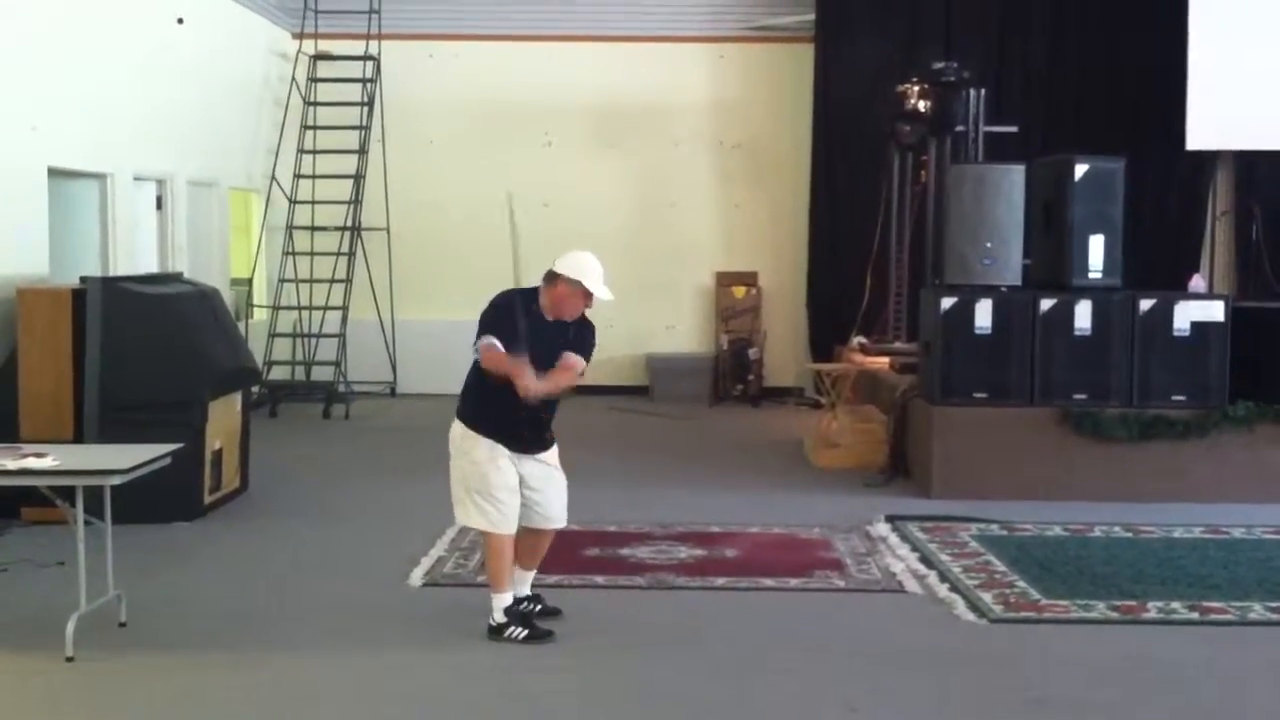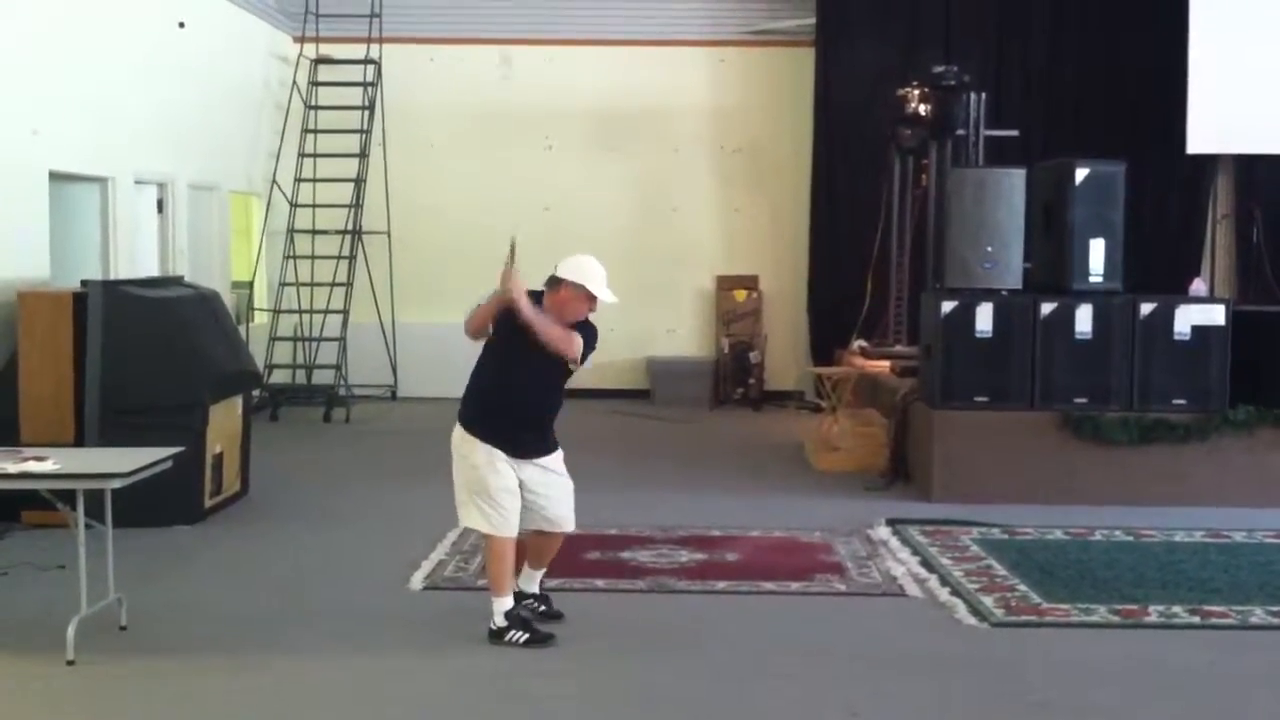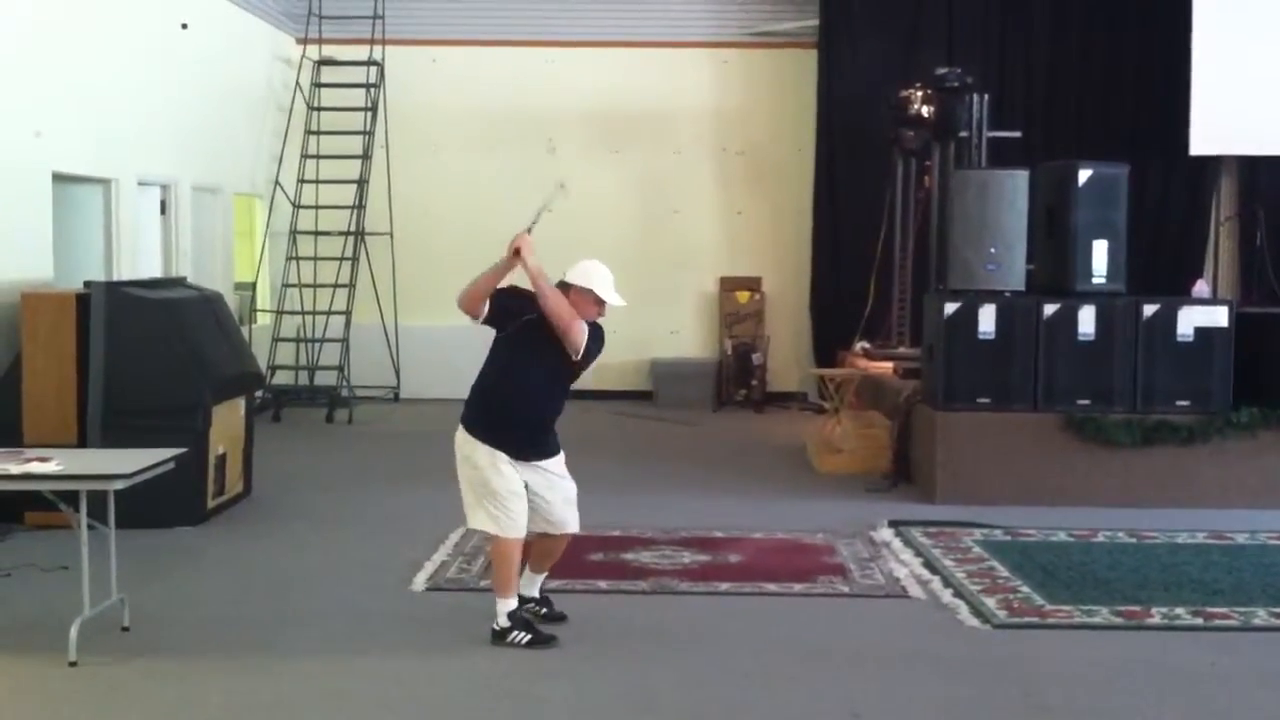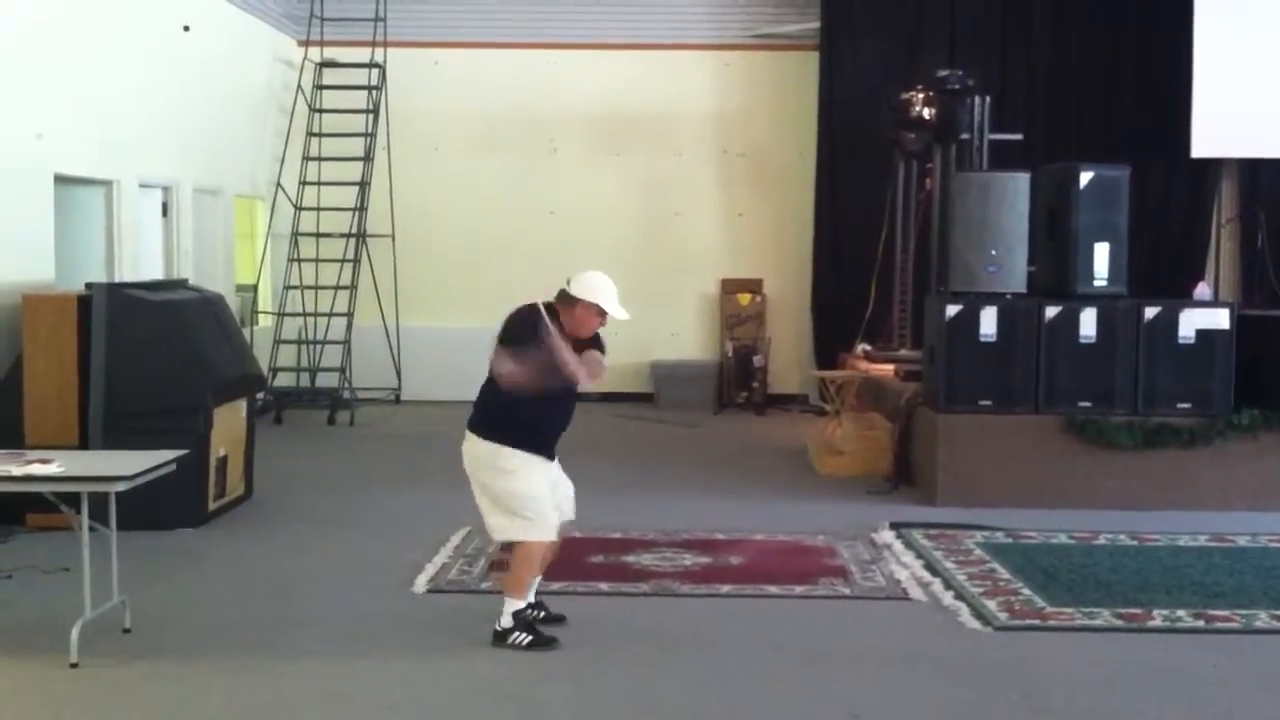
dt=0.2s
person 1, frame 1
left shoulder: (581, 330)
right shoulder: (507, 306)
left elbow: (571, 371)
right elbow: (487, 356)
left wrist: (537, 385)
right wrist: (516, 371)
left hip: (537, 442)
right hip: (484, 435)
left knee: (547, 520)
right knee: (501, 524)
left ankle: (520, 594)
right ankle: (501, 615)
person 1, frame 2
left shoulder: (583, 334)
right shoulder: (509, 308)
left elbow: (565, 346)
right elbow: (474, 328)
left wrist: (526, 309)
right wrist: (503, 297)
left hip: (539, 447)
right hip: (483, 439)
left knee: (557, 522)
right knee: (502, 528)
left ankle: (527, 591)
right ankle: (503, 619)
person 1, frame 3
left shoulder: (591, 335)
right shoulder: (517, 305)
left elbow: (566, 328)
right elbow: (467, 302)
left wrist: (533, 268)
right wrist: (508, 262)
left hip: (541, 449)
right hip: (486, 441)
left knee: (560, 527)
right knee: (510, 528)
left ankle: (529, 594)
right ankle: (506, 620)
person 1, frame 4
left shoulder: (587, 338)
right shoulder: (527, 323)
left elbow: (590, 374)
right elbow: (503, 373)
left wrist: (567, 360)
right wrist: (540, 362)
left hip: (533, 447)
right hip: (500, 447)
left knee: (554, 518)
right knee: (535, 531)
left ankle: (524, 601)
right ankle: (509, 623)
